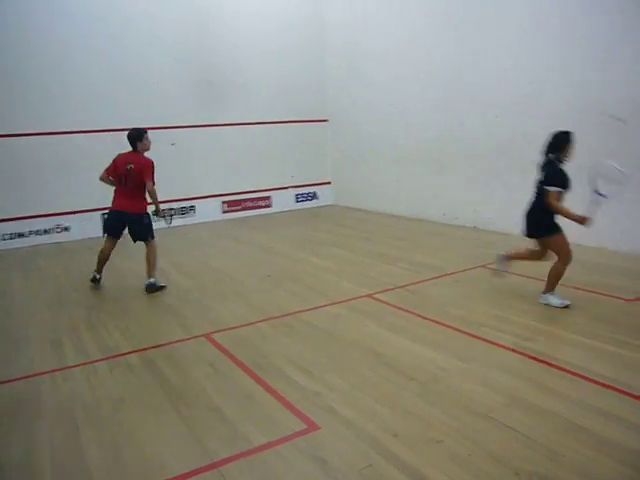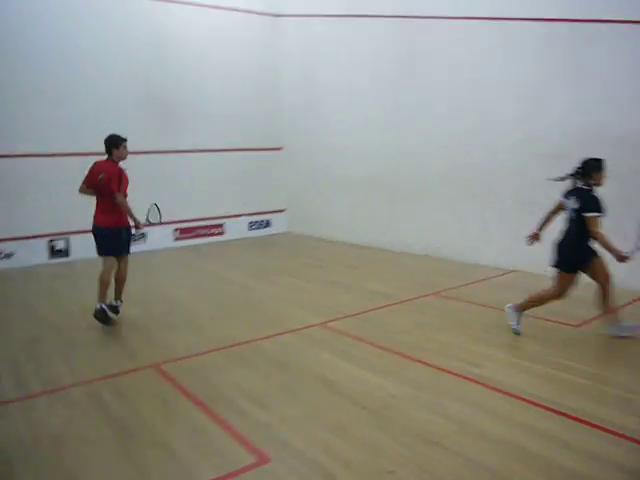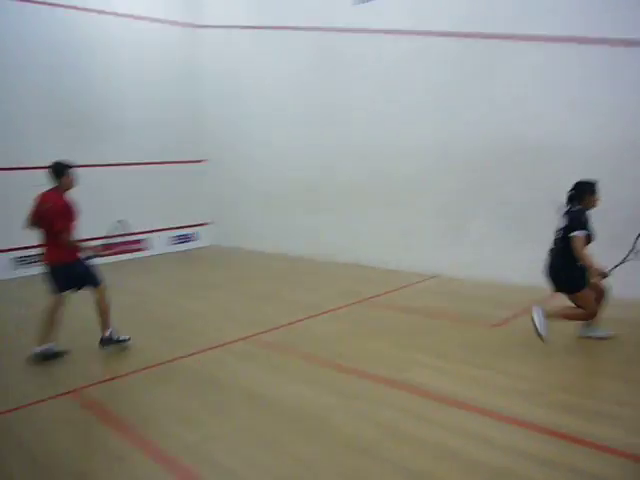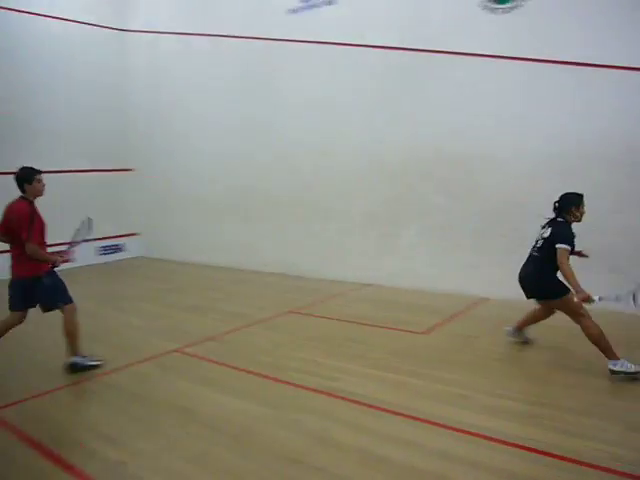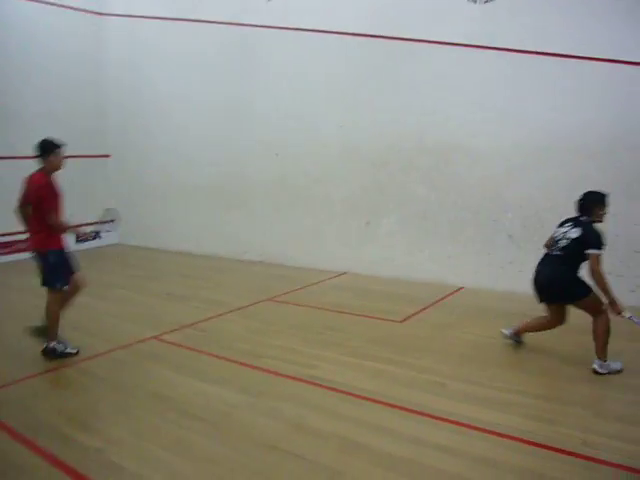
dt=0.2s
person 1, frame 1
left shoulder: (119, 158)
right shoulder: (147, 163)
left elbow: (103, 177)
right elbow: (149, 187)
right wrist: (157, 206)
left hip: (117, 209)
right hip: (137, 211)
left knee: (109, 244)
right knee: (150, 243)
left ankle: (97, 275)
right ankle: (151, 281)
person 1, frame 2
left shoulder: (96, 166)
right shoulder: (118, 172)
left elbow: (83, 189)
right elbow: (119, 199)
right wrist: (135, 219)
left hip: (99, 223)
right hip: (117, 224)
left knee: (108, 264)
right knee: (122, 262)
left ankle: (101, 306)
right ankle: (116, 303)
person 1, frame 3
left shoulder: (43, 198)
right shoulder: (62, 204)
left elbow: (32, 223)
right elbow: (64, 238)
right wrist: (84, 248)
left hip: (52, 257)
right hip: (67, 258)
left knee: (57, 299)
right knee: (99, 289)
left ankle: (43, 347)
right ankle: (107, 334)
person 1, frame 4
right shoulder: (29, 212)
right elbow: (31, 249)
right wrist: (54, 259)
left hip: (19, 272)
right hip: (38, 271)
right knee: (69, 310)
right ankle: (75, 358)
person 1, frame 5
left shoulder: (34, 179)
right shoulder: (46, 183)
left elbow: (22, 208)
right elbow: (53, 220)
left wrist: (33, 230)
right wrist: (76, 230)
left hip: (43, 242)
right hip: (50, 245)
left knee: (76, 283)
right knee: (56, 293)
left ankle: (47, 328)
right ankle: (52, 344)
person 2, frame 1
left shoulder: (550, 164)
right shoulder: (556, 172)
right elbow: (553, 204)
right wrist: (576, 218)
left hip: (538, 215)
right hip: (541, 218)
left knee: (541, 254)
right knee: (565, 257)
left ankle: (506, 257)
right ankle: (547, 294)
person 2, frame 2
left shoulder: (574, 192)
right shoulder: (591, 200)
left elbow: (552, 212)
right elbow: (595, 231)
left wrist: (538, 230)
right wrist: (615, 252)
left hip: (580, 248)
right hip: (573, 250)
left knee: (605, 280)
right knee: (558, 292)
left ankle: (614, 325)
right ankle: (516, 309)
person 2, frame 3
left shoulder: (572, 213)
right shoulder: (579, 219)
left elbow: (562, 238)
right elbow: (578, 249)
right wrist: (594, 270)
left hip: (562, 265)
right hip: (563, 269)
left knee: (599, 292)
right knee: (589, 311)
left ankle: (588, 327)
right ankle: (543, 314)
person 2, frame 4
left shoulder: (553, 223)
right shoulder: (564, 232)
right elbow: (562, 263)
left wrist: (572, 251)
right wrist: (579, 290)
left hip: (528, 274)
right hip: (540, 279)
left knee: (548, 308)
right knee: (582, 316)
left ankle: (516, 330)
right ankle: (614, 362)
person 2, frame 5
left shoulder: (567, 223)
right shoulder: (593, 235)
left elbow: (548, 245)
right elbow: (595, 270)
right wrist: (611, 299)
left hip: (542, 275)
right hip: (563, 279)
left knee: (556, 318)
right knee: (600, 312)
left ankle: (514, 332)
right ankle: (602, 362)
